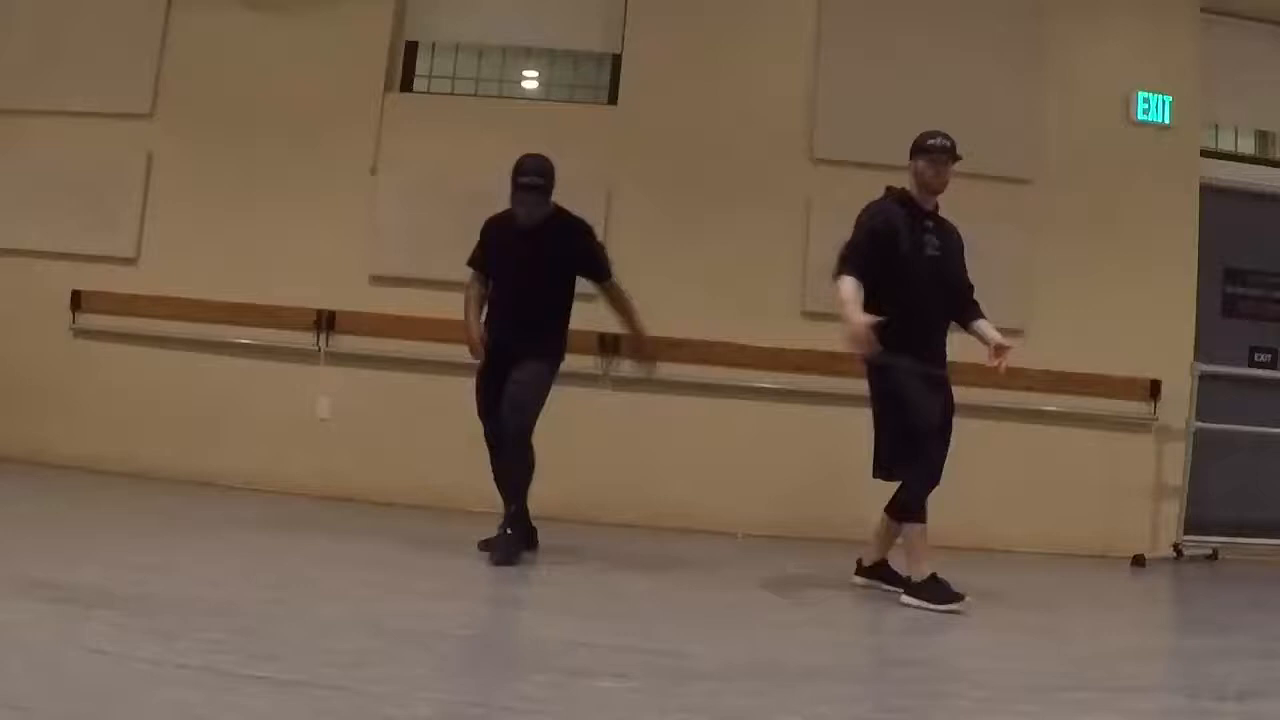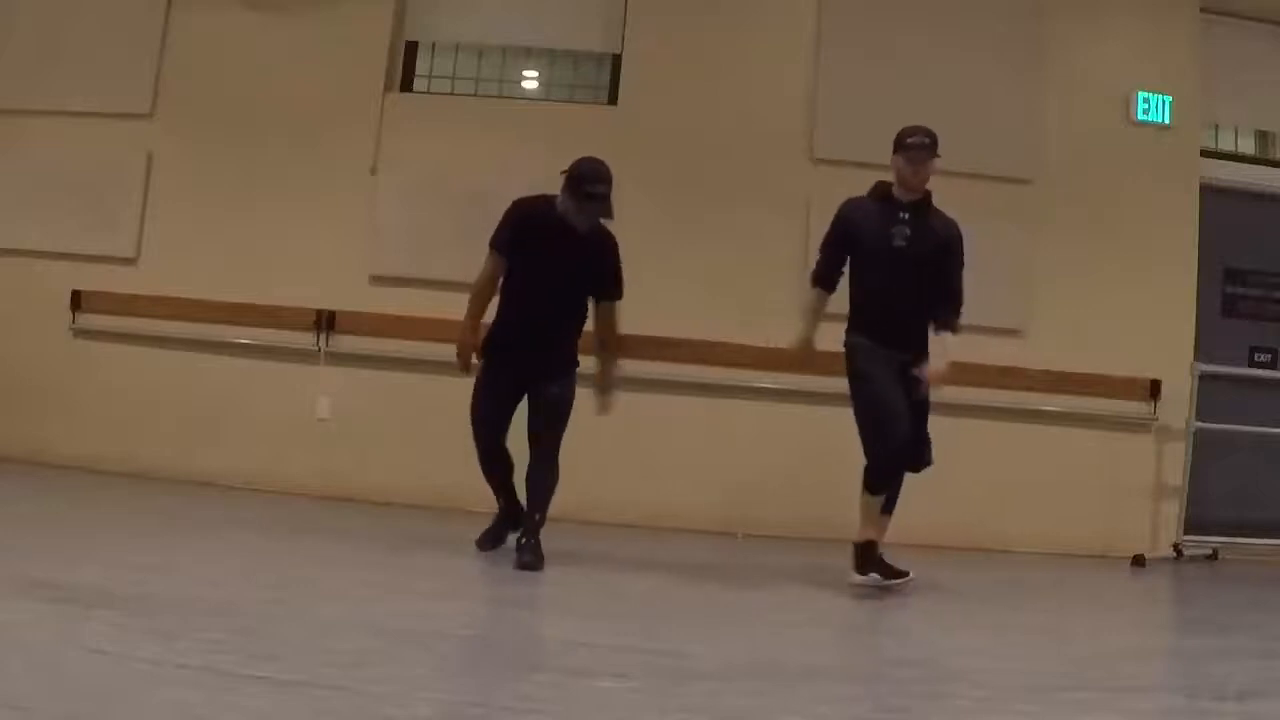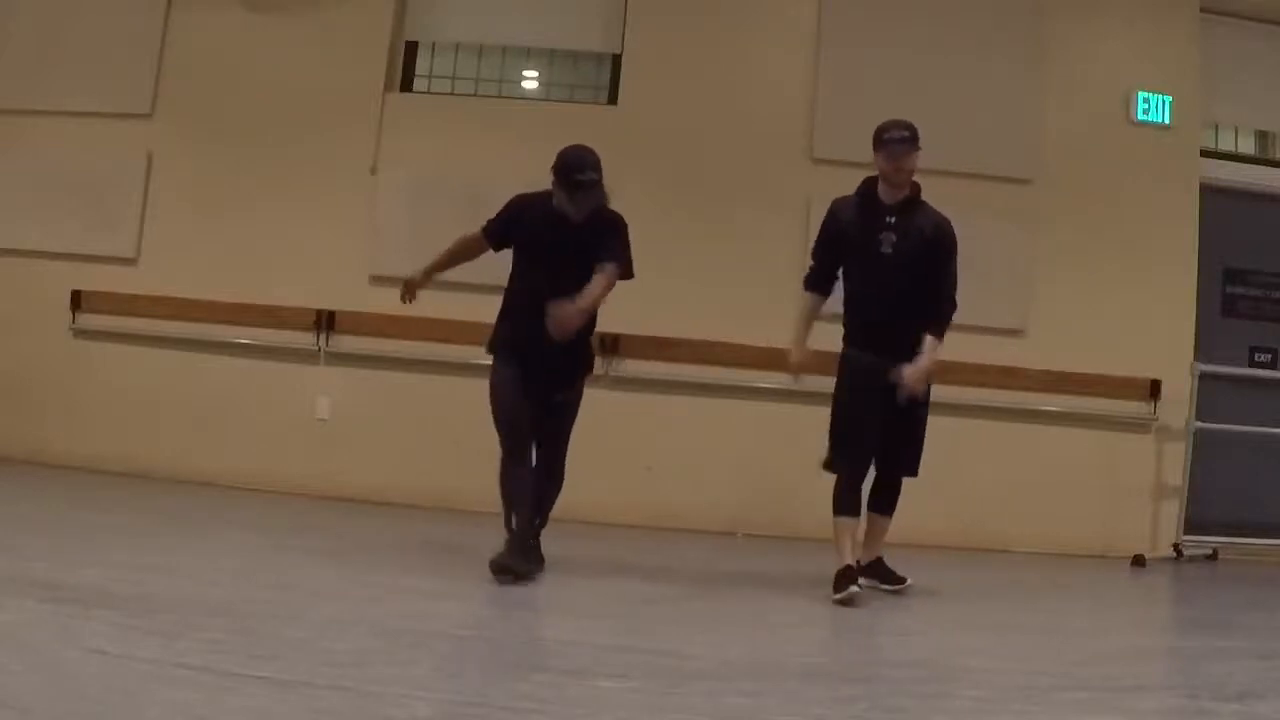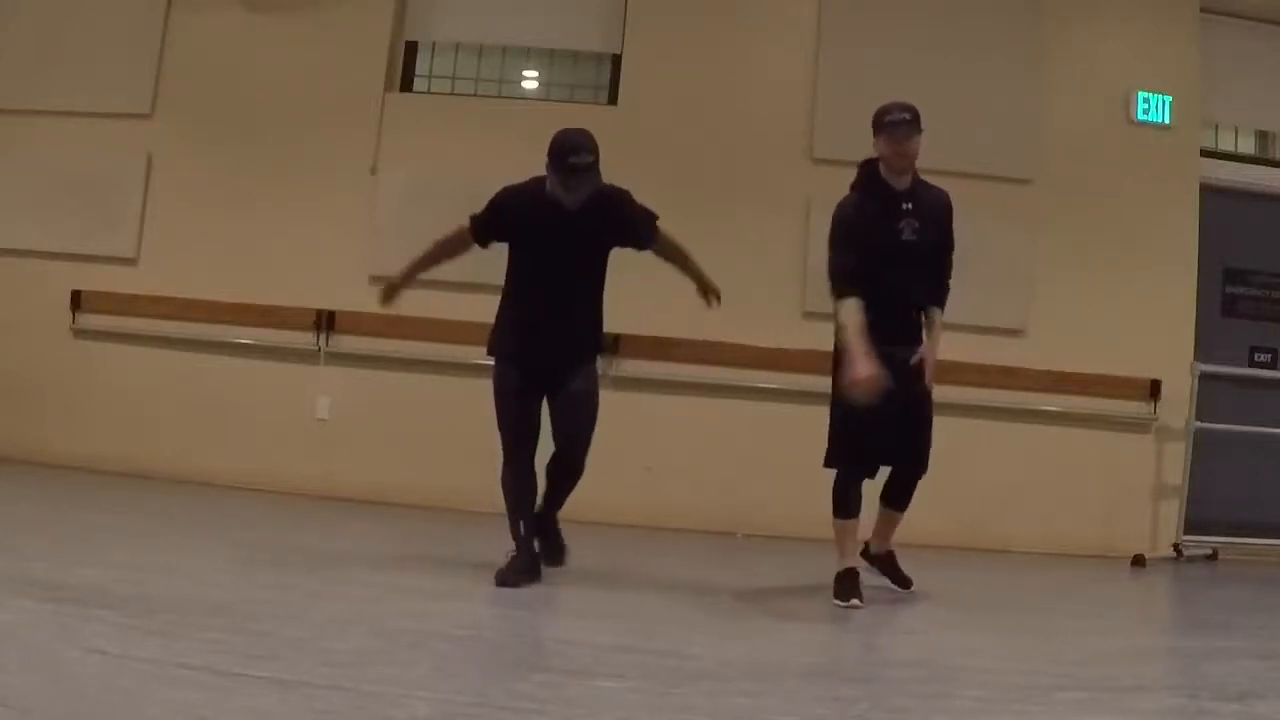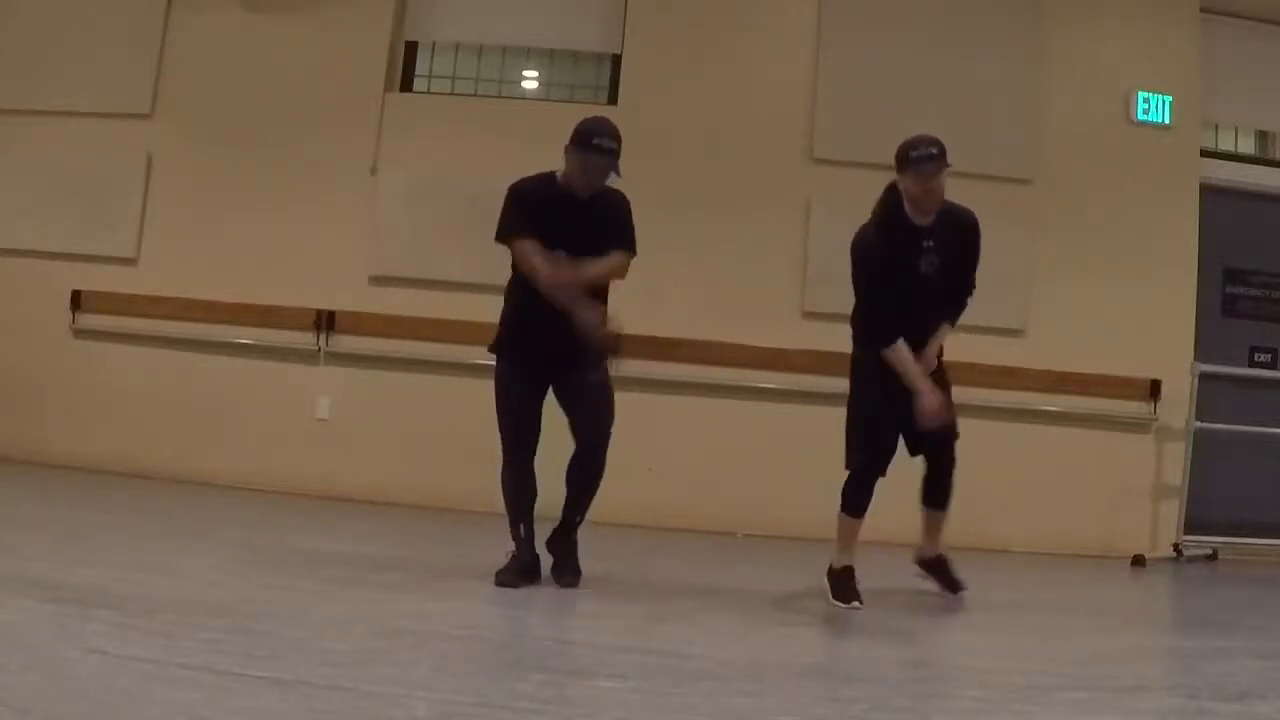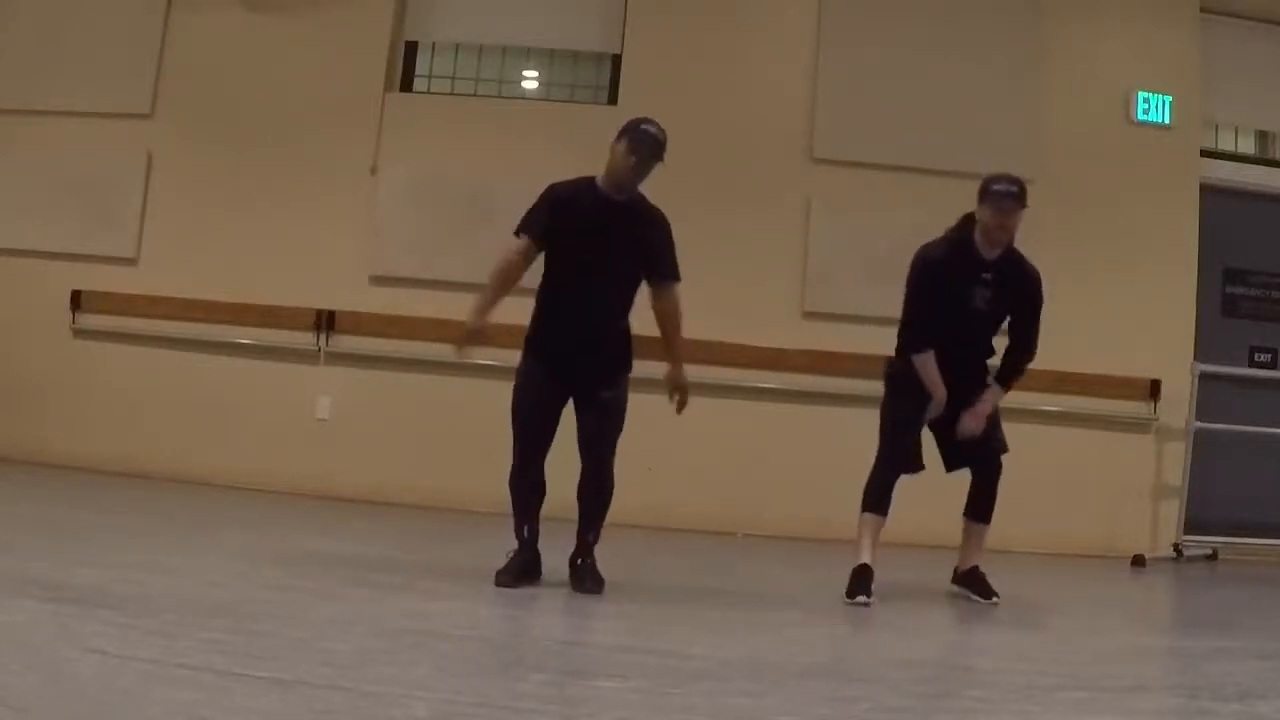
dt=0.5s
person 1, frame 1
left shoulder: (948, 235)
right shoulder: (883, 216)
left elbow: (960, 300)
right elbow: (851, 267)
left wrist: (991, 336)
right wrist: (853, 312)
left hip: (933, 364)
right hip: (893, 360)
left knee: (925, 467)
right knee: (918, 460)
left ankle: (874, 560)
right ankle: (921, 576)
person 1, frame 2
left shoulder: (943, 229)
right shoulder: (857, 213)
left elbow: (948, 299)
right elbow: (826, 274)
left wrist: (940, 355)
right wrist: (809, 327)
left hip: (913, 354)
right hip: (866, 345)
left knee: (904, 452)
right knee: (892, 435)
left ankle: (869, 557)
right ankle: (866, 540)
person 1, frame 3
left shoulder: (935, 227)
right shoulder: (845, 213)
left elbow: (942, 303)
right elbow: (820, 278)
left wrist: (925, 362)
right wrist: (800, 338)
left hip: (912, 363)
right hip: (861, 356)
left knee: (895, 464)
right knee: (852, 460)
left ankle: (871, 557)
right ankle: (846, 565)
person 1, frame 4
left shoulder: (937, 204)
right shoulder: (855, 207)
right elbow: (845, 286)
left wrist: (933, 341)
right wrist: (857, 354)
left hip: (910, 352)
right hip: (866, 352)
left knee: (914, 459)
right knee: (854, 460)
left ankle: (879, 547)
right ankle: (846, 567)
person 1, frame 5
left shoulder: (962, 226)
right shoulder: (873, 239)
left elbow: (960, 289)
right elbow: (878, 325)
left wrist: (935, 345)
right wrist: (918, 386)
left hip: (925, 354)
right hip: (878, 361)
left knee: (943, 456)
right knee: (869, 461)
left ankle: (931, 551)
right ankle: (842, 566)
person 1, frame 6
left shoulder: (1024, 277)
right shoulder: (936, 258)
left elbow: (1022, 350)
right elbow: (914, 333)
left wrist: (984, 407)
right wrist: (936, 392)
left hip: (969, 377)
right hip: (915, 372)
left knee: (989, 465)
right knee: (891, 460)
left ankle: (968, 567)
right ankle: (863, 565)
person 2, frame 1
left shoulder: (571, 232)
right shoulder: (496, 228)
left elbow: (608, 283)
right elbow: (479, 283)
left wrist: (637, 333)
right wrist: (472, 323)
left hip: (539, 352)
right hip: (495, 349)
left knee: (514, 428)
right knee: (496, 436)
left ankle: (514, 527)
right ankle: (517, 525)
person 2, frame 2
left shoulder: (603, 244)
right shoulder: (526, 214)
left elbow: (606, 311)
right elbow: (492, 269)
left wrist: (606, 371)
right wrist: (470, 326)
left hip: (556, 362)
right hip: (504, 350)
left knee: (545, 447)
right knee: (486, 434)
left ankle: (531, 536)
right ankle: (509, 510)
person 2, frame 3
left shoulder: (609, 227)
right shoulder: (524, 210)
left elbow: (607, 275)
right elbow: (476, 242)
left wrist: (579, 308)
right wrist: (426, 274)
left hip: (566, 359)
right hip: (514, 351)
left knee: (551, 453)
right knee: (515, 445)
left ankle: (531, 539)
right ankle: (516, 542)
person 2, frame 4
left shoulder: (613, 205)
right shoulder: (515, 201)
left elbow: (659, 241)
right elbow: (464, 237)
left wrist: (699, 278)
right wrist: (407, 276)
left hip: (575, 354)
right hip: (516, 349)
left knee: (574, 448)
right knee: (517, 451)
left ankle: (546, 517)
right ankle: (524, 549)
person 2, frame 5
left shoulder: (614, 206)
right shoulder: (527, 194)
left elbow: (619, 263)
right elbow: (527, 259)
left wrist: (575, 277)
right wrist: (576, 305)
left hip: (581, 351)
right hip: (520, 346)
left knee: (594, 443)
right knee: (518, 451)
left ankle: (565, 535)
right ankle: (523, 551)
person 2, frame 6
left shoulder: (650, 222)
right shoulder: (562, 198)
left elbow: (665, 291)
right elbow: (521, 253)
left wrist: (675, 362)
right wrist: (483, 307)
left hip: (608, 362)
right hip: (545, 354)
left knee: (598, 463)
right knee: (527, 455)
left ankle: (584, 557)
right ankle: (526, 551)
